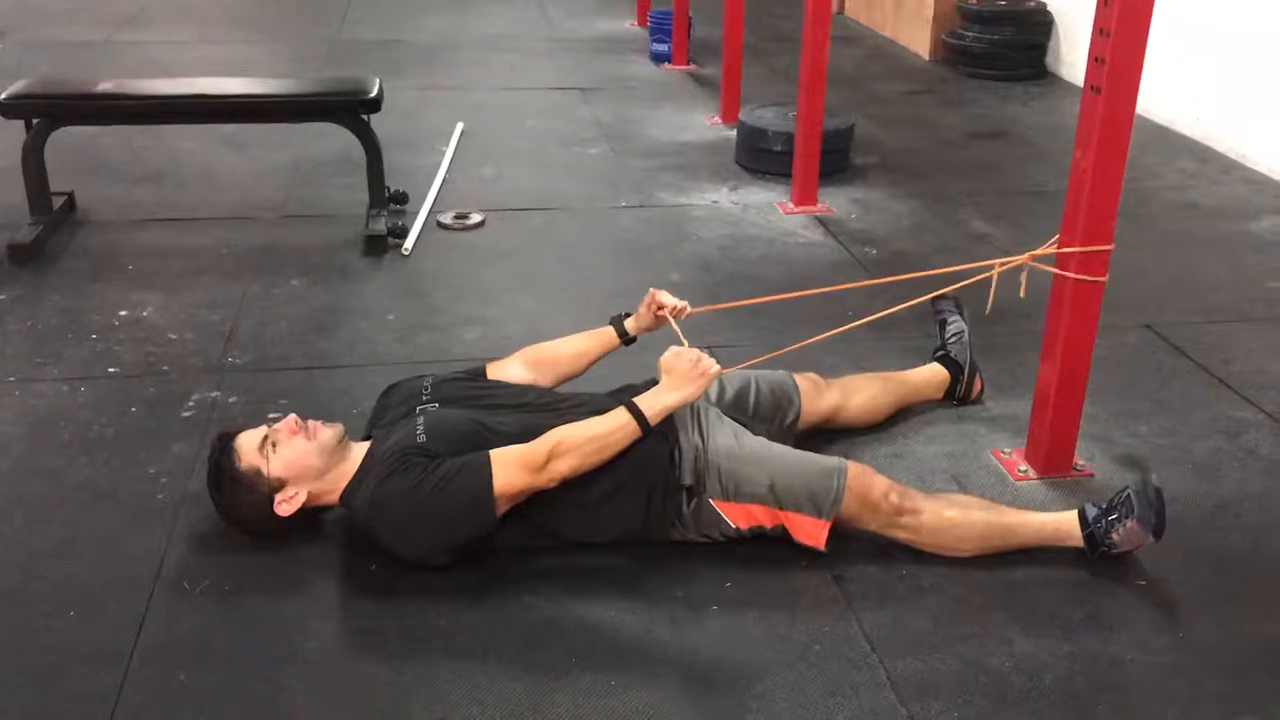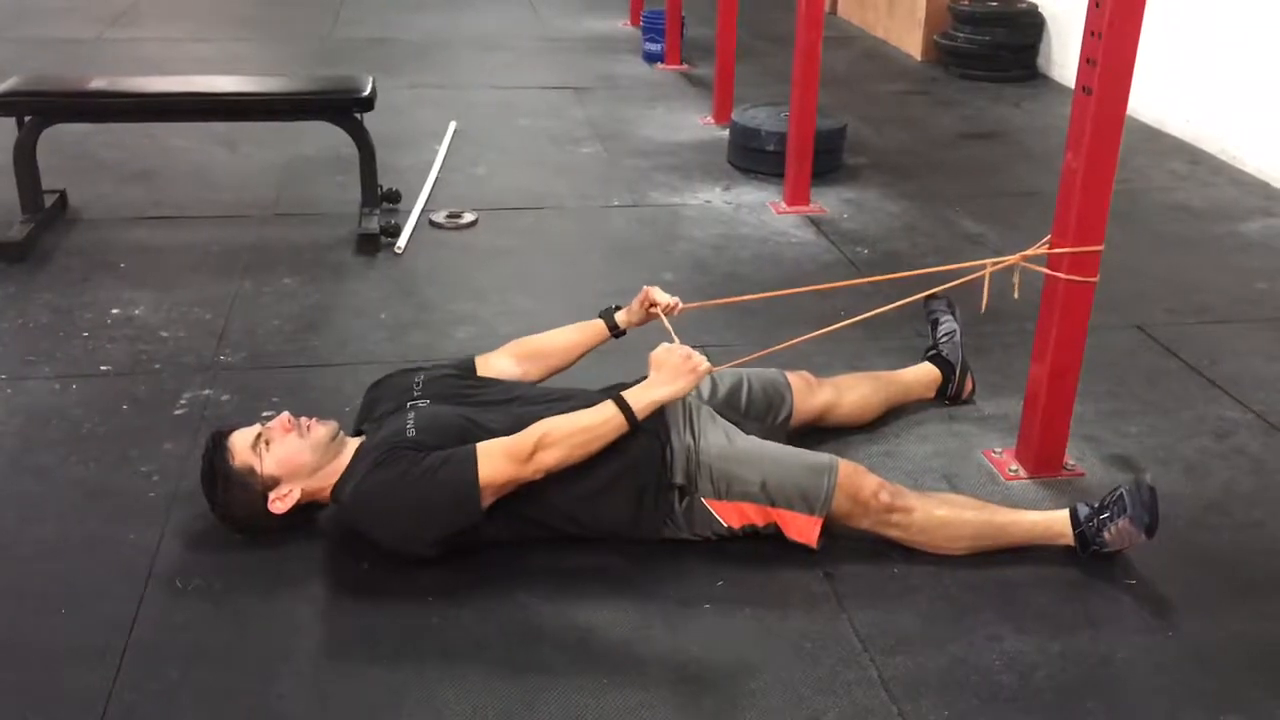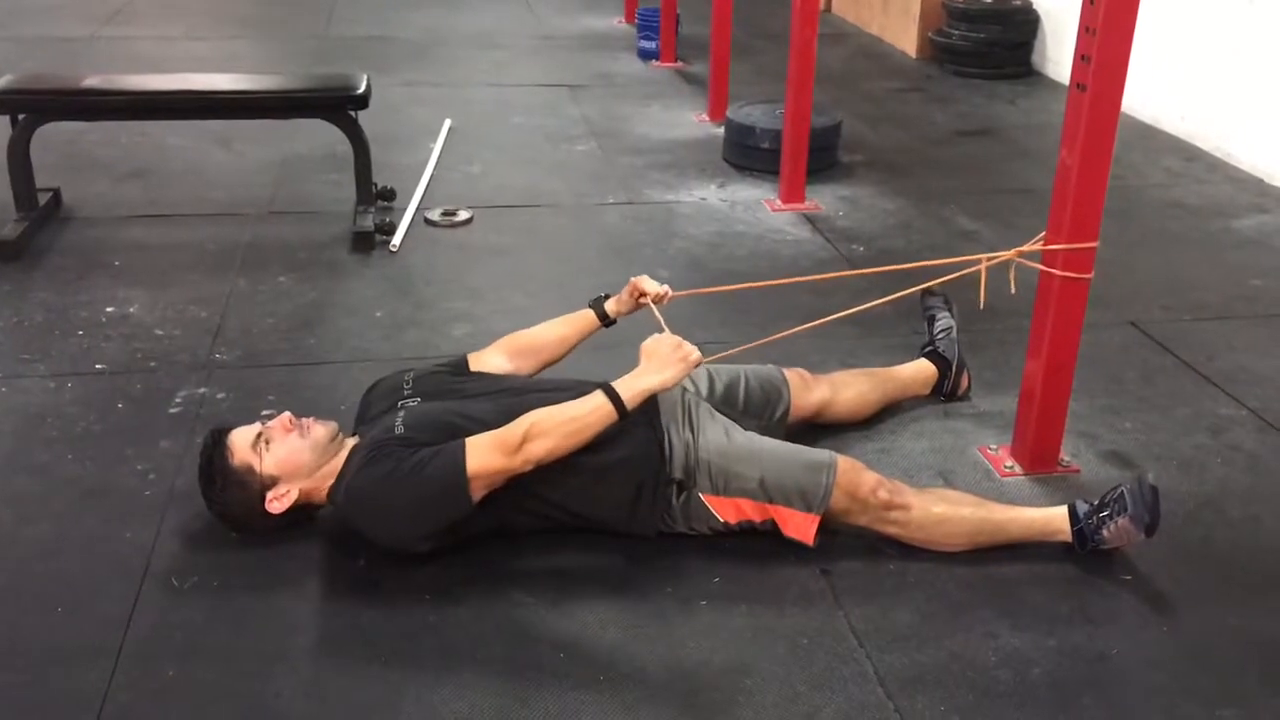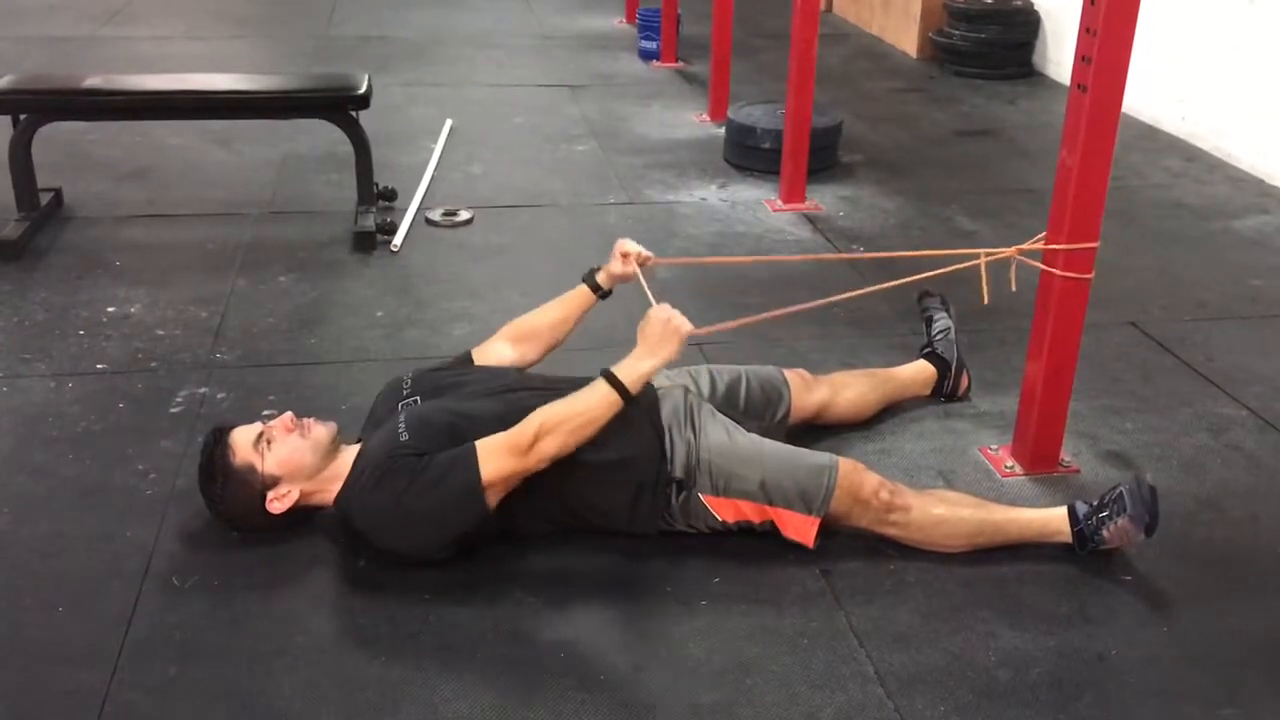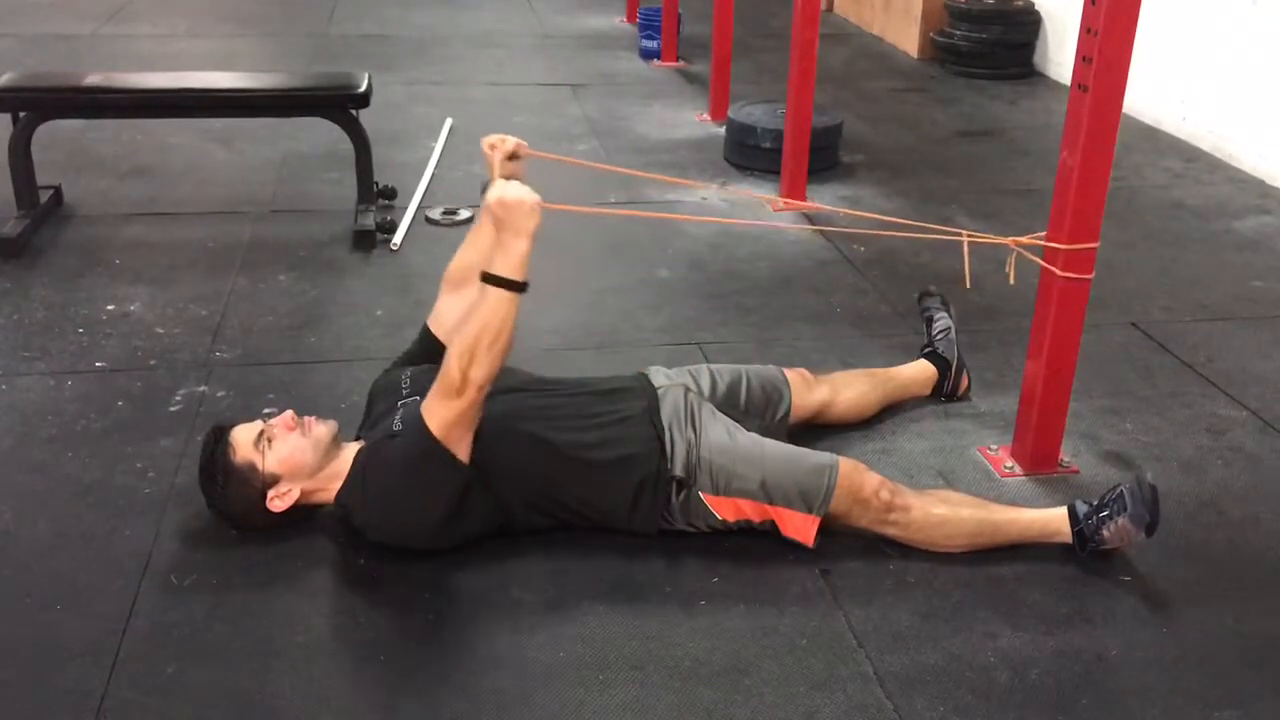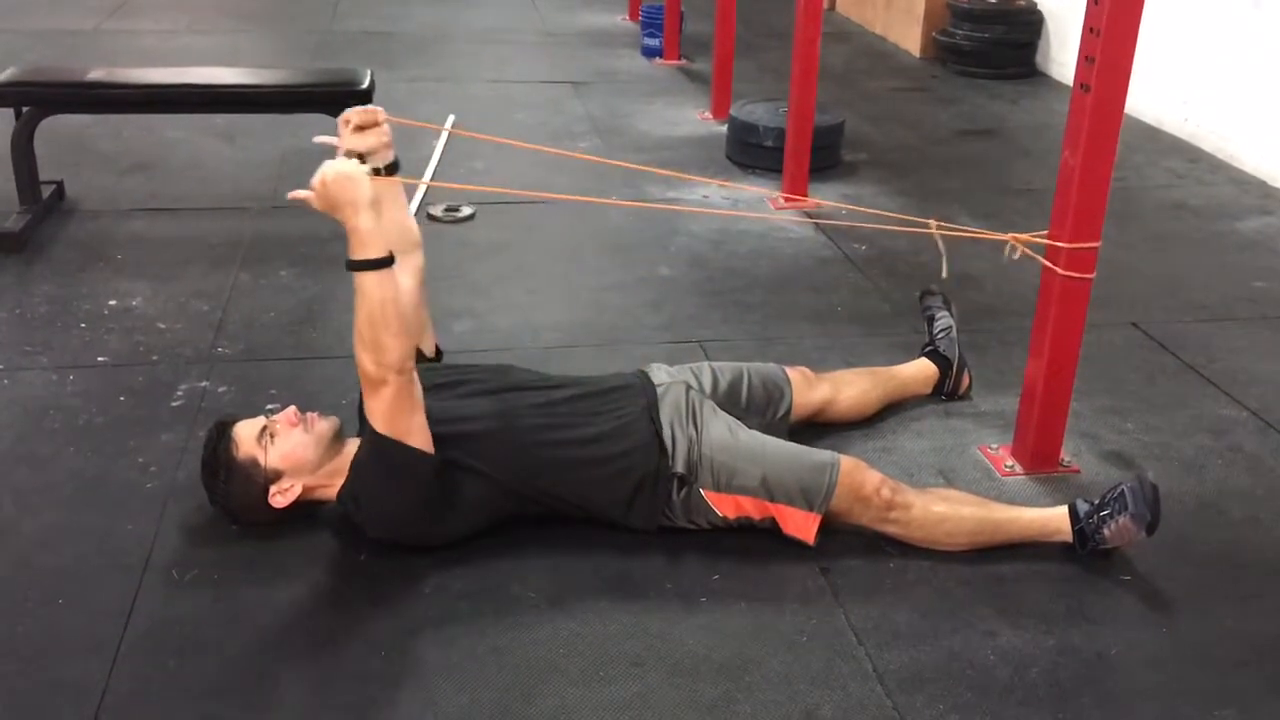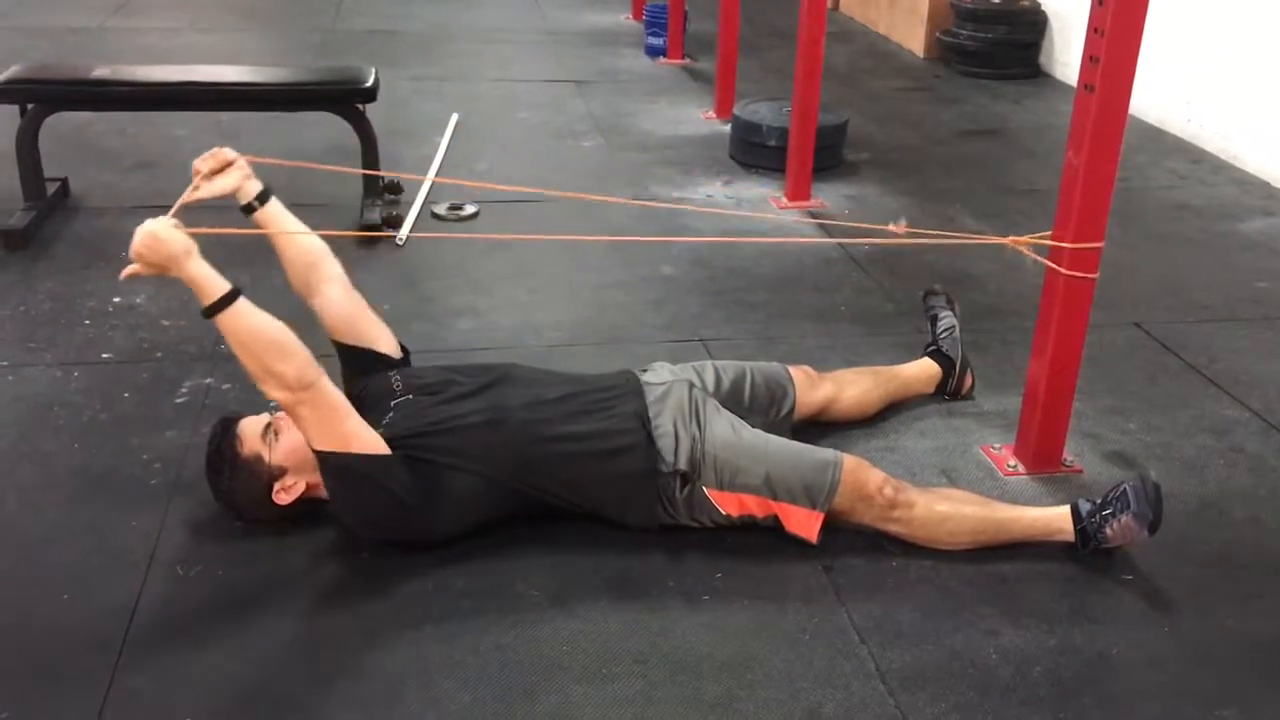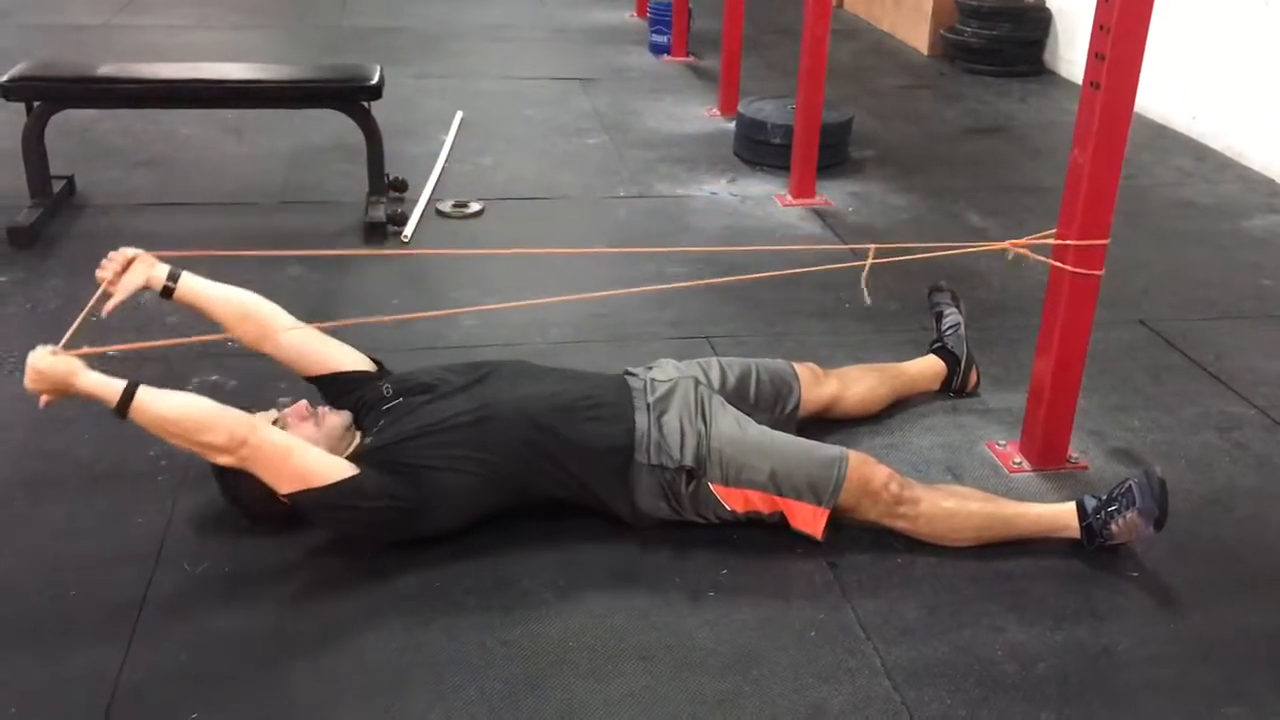
dt=0.5s
person 1, frame 1
left shoulder: (397, 407)
right shoulder: (402, 509)
left elbow: (525, 371)
right elbow: (545, 465)
left wrist: (630, 326)
right wrist: (662, 395)
left hip: (658, 411)
right hip: (677, 476)
left knee: (819, 394)
right knee: (884, 501)
left ankle: (946, 373)
right ankle: (1086, 529)
person 1, frame 2
left shoulder: (386, 399)
right shoulder: (389, 500)
left elbow: (511, 364)
right elbow: (532, 456)
left wrist: (621, 320)
right wrist: (650, 390)
left hip: (647, 412)
right hip: (667, 476)
left knee: (810, 393)
right knee: (874, 500)
left ankle: (938, 374)
right ankle: (1076, 530)
person 1, frame 3
left shoulder: (383, 402)
right shoulder: (383, 500)
left elbow: (502, 360)
right elbow: (521, 451)
left wrist: (608, 309)
right wrist: (639, 381)
left hip: (649, 407)
right hip: (663, 473)
left knee: (809, 388)
right knee: (875, 498)
left ankle: (934, 370)
right ankle: (1075, 526)
person 1, frame 4
left shoulder: (390, 408)
right shoulder: (392, 509)
left elbow: (507, 350)
right elbow: (530, 449)
left wrist: (601, 281)
right wrist: (639, 362)
left hip: (649, 406)
right hip: (665, 470)
left knee: (805, 389)
right knee: (873, 499)
left ankle: (933, 372)
right ankle: (1072, 526)
person 1, frame 5
left shoulder: (389, 403)
right shoulder: (391, 502)
left elbow: (457, 307)
right elbow: (464, 395)
left wrist: (491, 191)
right wrist: (511, 243)
left hip: (648, 396)
right hip: (666, 471)
left knee: (809, 388)
right knee: (876, 500)
left ankle: (935, 370)
right ankle: (1074, 525)
person 1, frame 6
left shoulder: (374, 422)
right shoulder: (388, 504)
left elbow: (404, 277)
right elbow: (389, 369)
left wrist: (378, 169)
right wrist: (358, 219)
left hip: (648, 395)
right hip: (665, 468)
left knee: (810, 388)
right knee: (876, 500)
left ankle: (935, 371)
right ankle: (1073, 524)
person 1, frame 7
left shoulder: (385, 400)
right shoulder: (382, 506)
left elbow: (329, 290)
right elbow: (300, 379)
left wrist: (252, 194)
right wrist: (193, 270)
left hip: (648, 393)
right hip: (662, 464)
left knee: (815, 387)
right knee: (878, 496)
left ankle: (938, 369)
right ankle: (1076, 524)
person 1, frame 8
left shoulder: (378, 405)
right shoulder: (380, 498)
left elbow: (278, 327)
right elbow: (236, 438)
left wrist: (164, 278)
right wrist: (89, 382)
left hip: (644, 392)
right hip: (660, 464)
left knee: (814, 384)
right knee: (880, 493)
left ankle: (941, 369)
right ankle: (1081, 522)
